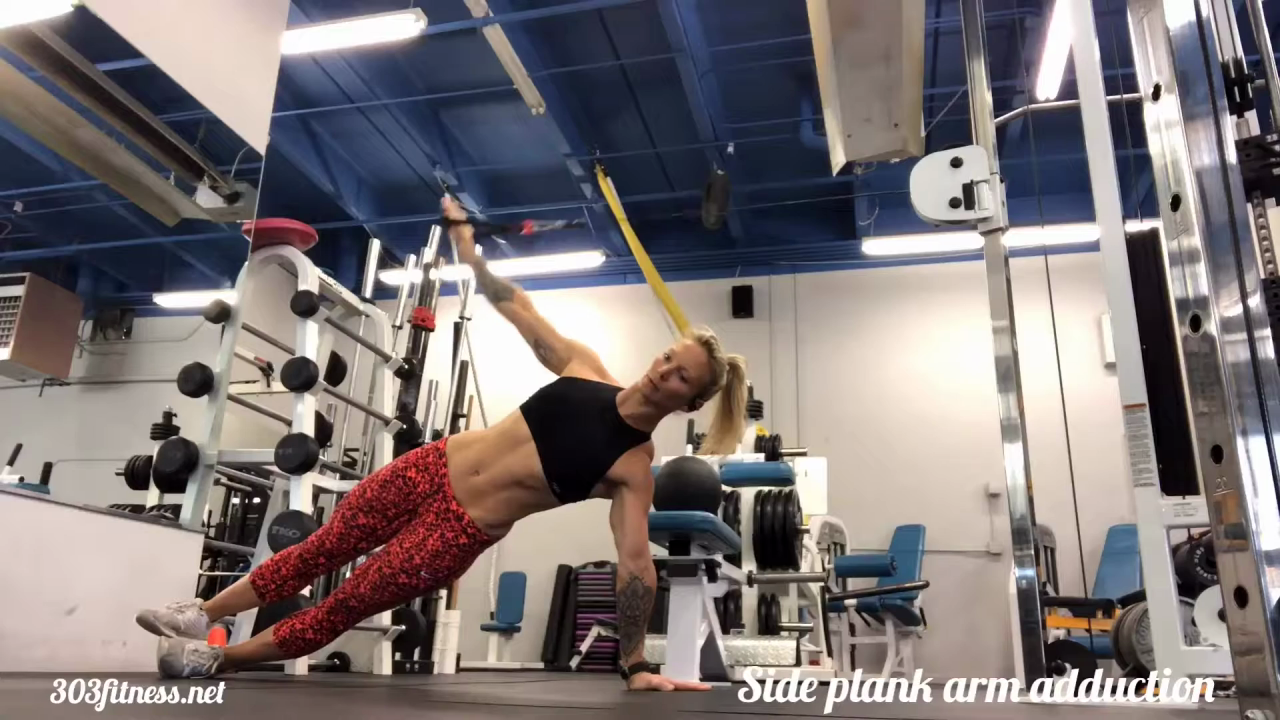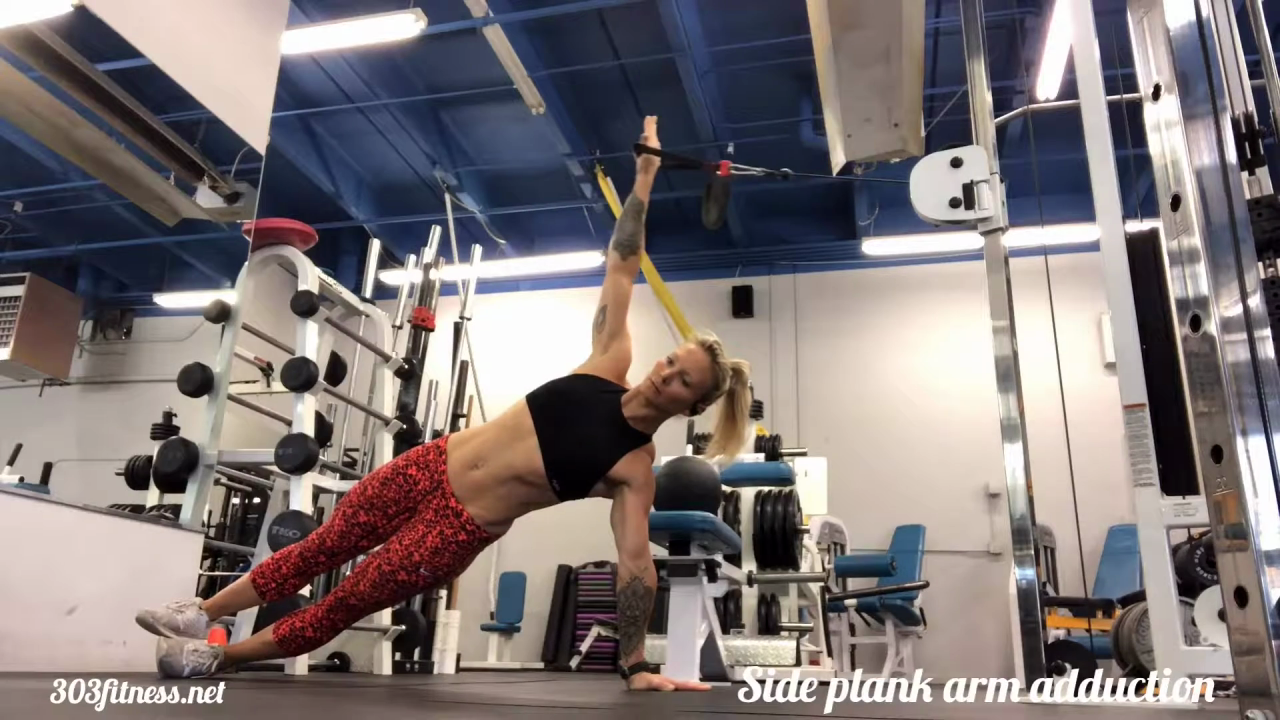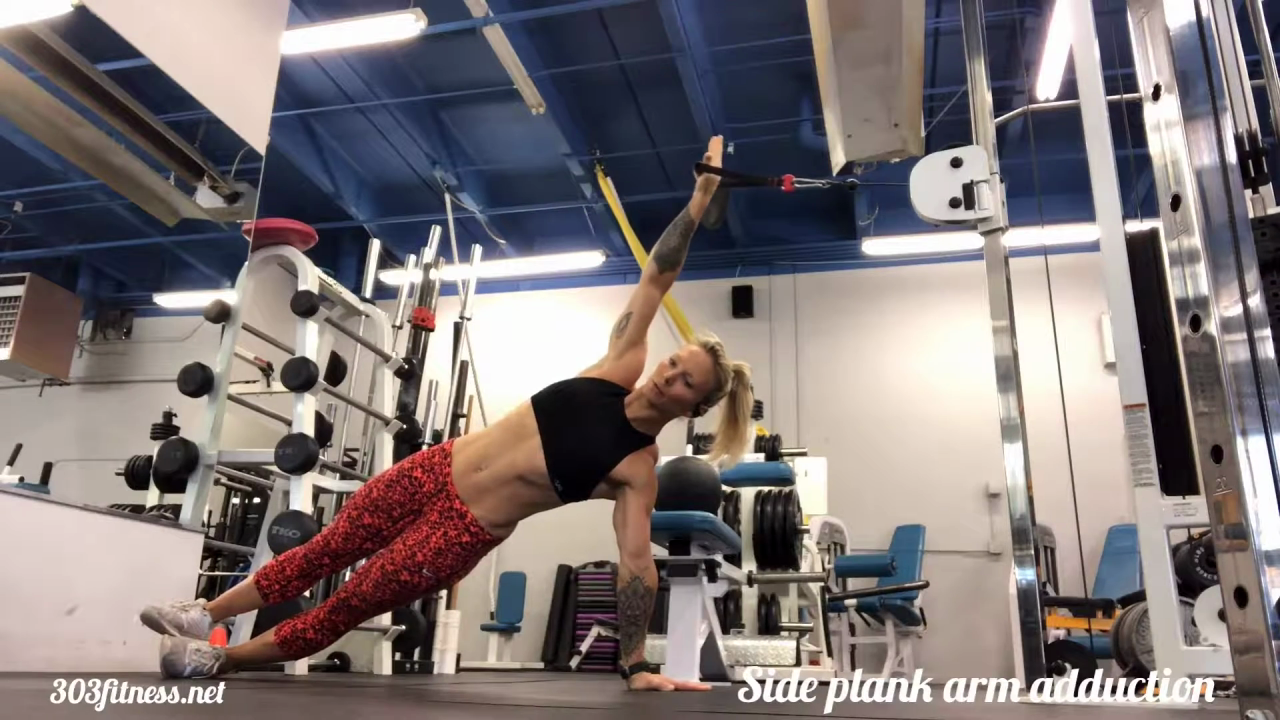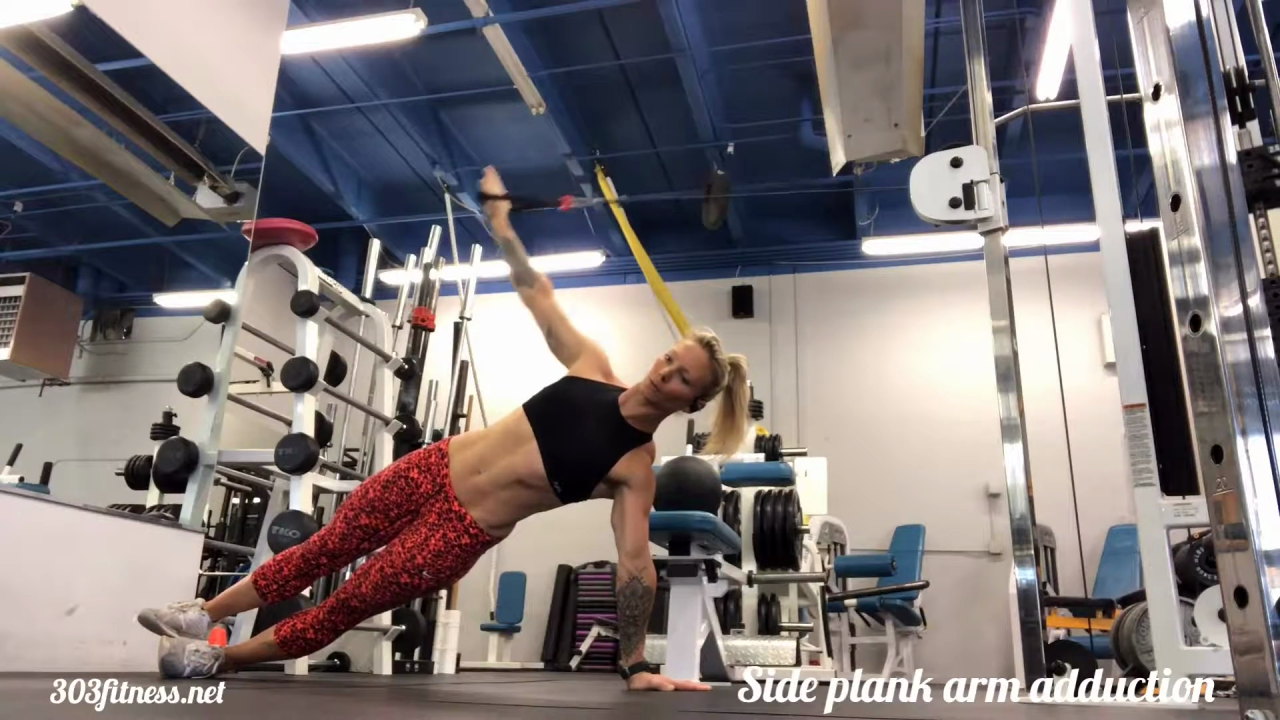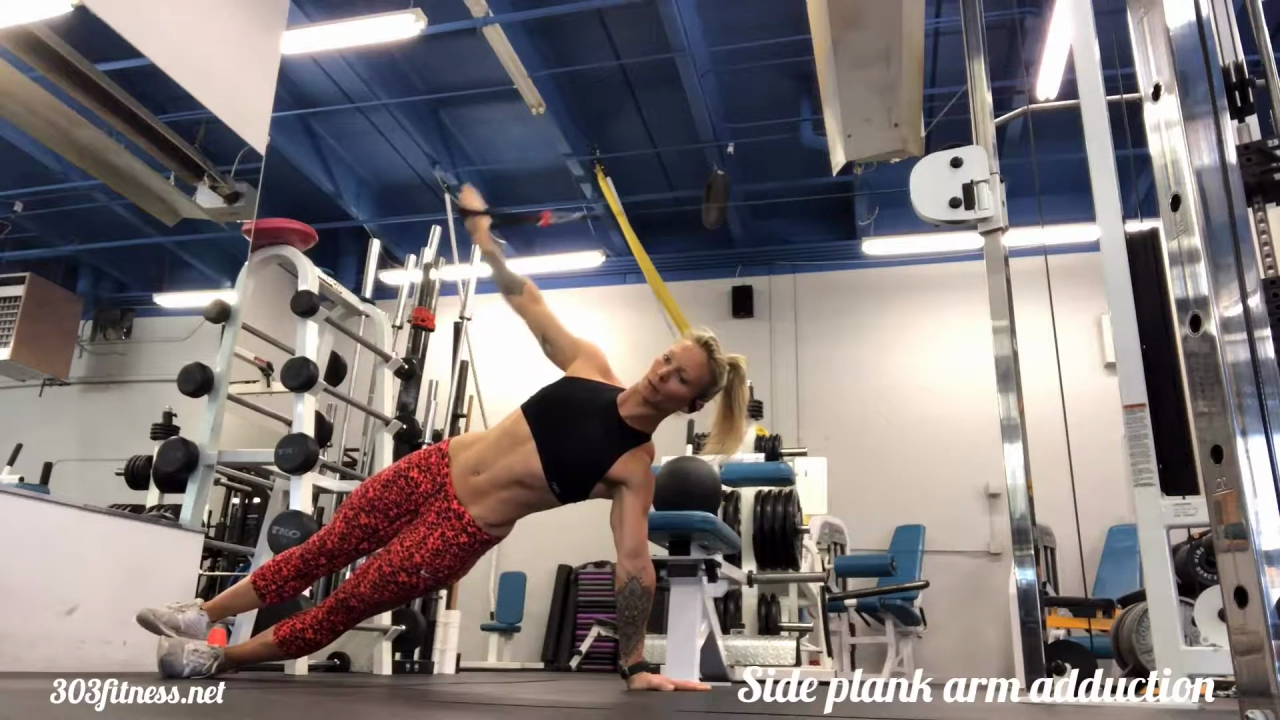
dt=1s
person 1, frame 1
left shoulder: (635, 468)
right shoulder: (588, 371)
left elbow: (636, 564)
right elbow: (519, 308)
left wrist: (636, 666)
right wrist: (467, 245)
left hip: (463, 531)
right hip: (435, 469)
left knee: (344, 606)
right knee: (322, 549)
left ankle: (218, 658)
right ankle: (202, 613)
person 1, frame 2
left shoulder: (636, 467)
right shoulder: (608, 368)
left elbow: (636, 561)
right elbow: (621, 269)
left wrist: (636, 665)
right wrist: (644, 175)
left hip: (461, 528)
right hip: (433, 467)
left knee: (343, 605)
right knee: (322, 549)
left ankle: (216, 657)
right ankle: (200, 613)
person 1, frame 3
left shoulder: (638, 469)
right shoulder: (618, 372)
left elbow: (637, 563)
right elbow: (654, 280)
left wrist: (635, 665)
right wrist: (701, 198)
left hip: (465, 531)
right hip: (438, 470)
left knee: (346, 607)
right knee: (325, 551)
left ankle: (219, 658)
right ankle: (204, 614)
person 1, frame 4
left shoulder: (637, 467)
right shoulder: (593, 370)
left elbow: (636, 560)
right elbow: (539, 299)
left wrist: (635, 663)
right wrist: (503, 221)
left hip: (465, 532)
right hip: (438, 468)
left knee: (345, 607)
right knee: (325, 550)
left ankle: (217, 658)
right ankle: (202, 613)
person 1, frame 5
left shoulder: (635, 466)
right shoulder: (591, 368)
left elbow: (635, 561)
right elbow: (527, 302)
left wrist: (635, 664)
right wrist: (482, 228)
left hip: (465, 531)
right hip: (438, 469)
left knee: (345, 607)
right knee: (322, 551)
left ankle: (220, 658)
right ankle: (202, 613)
